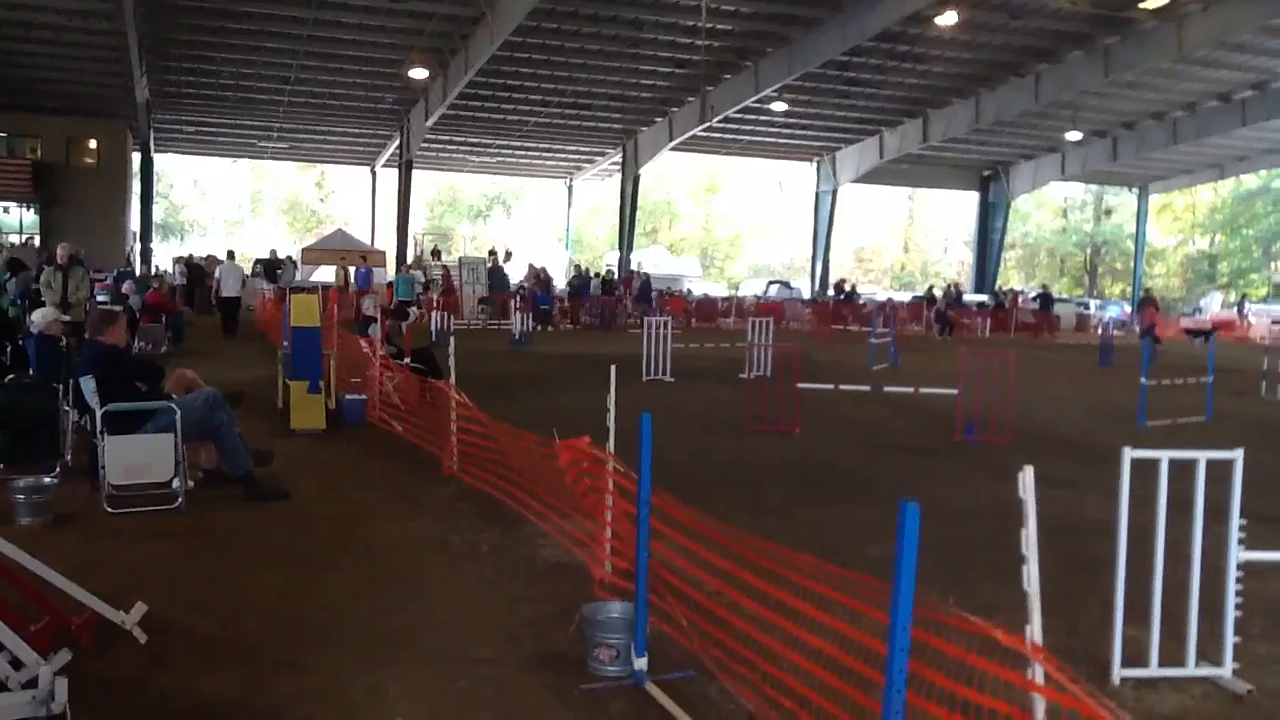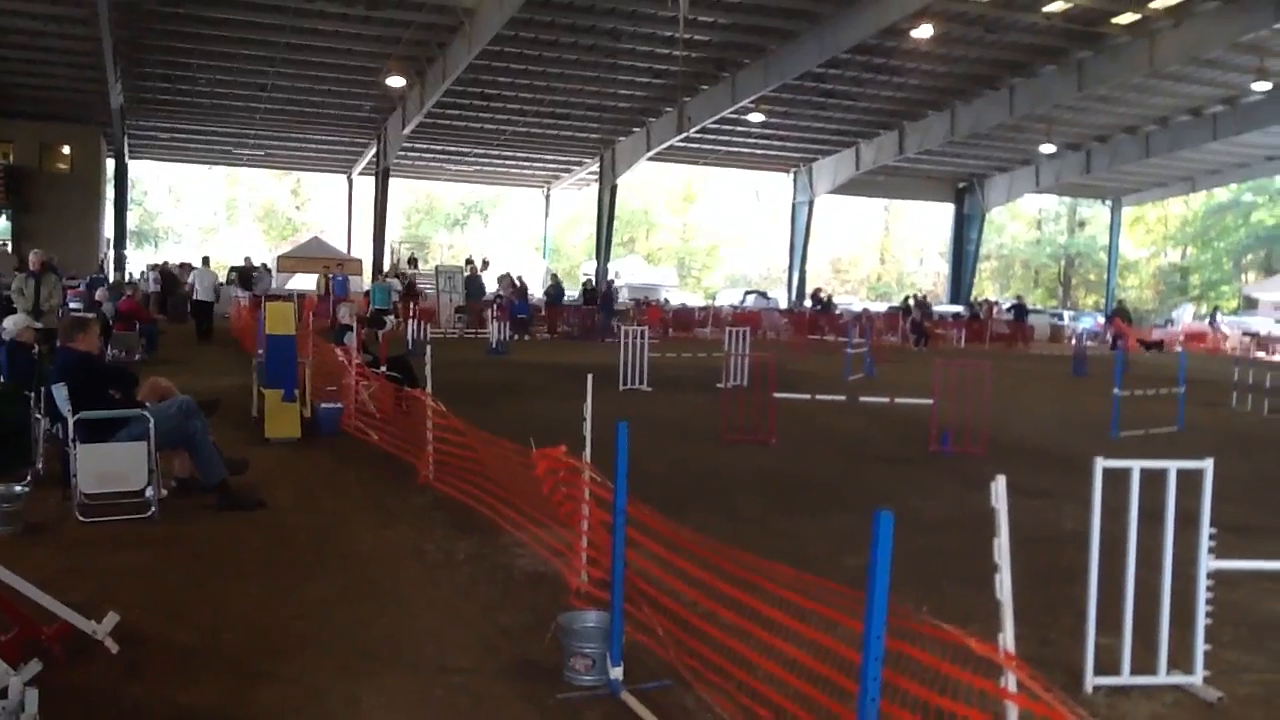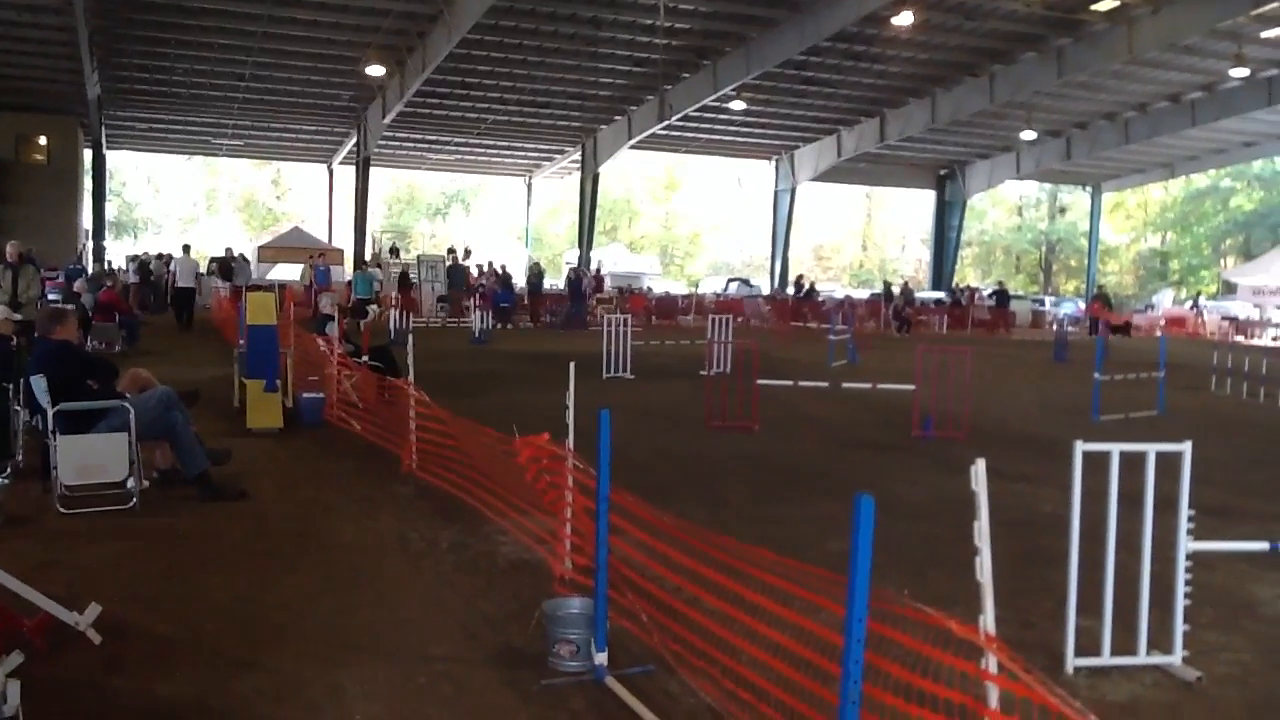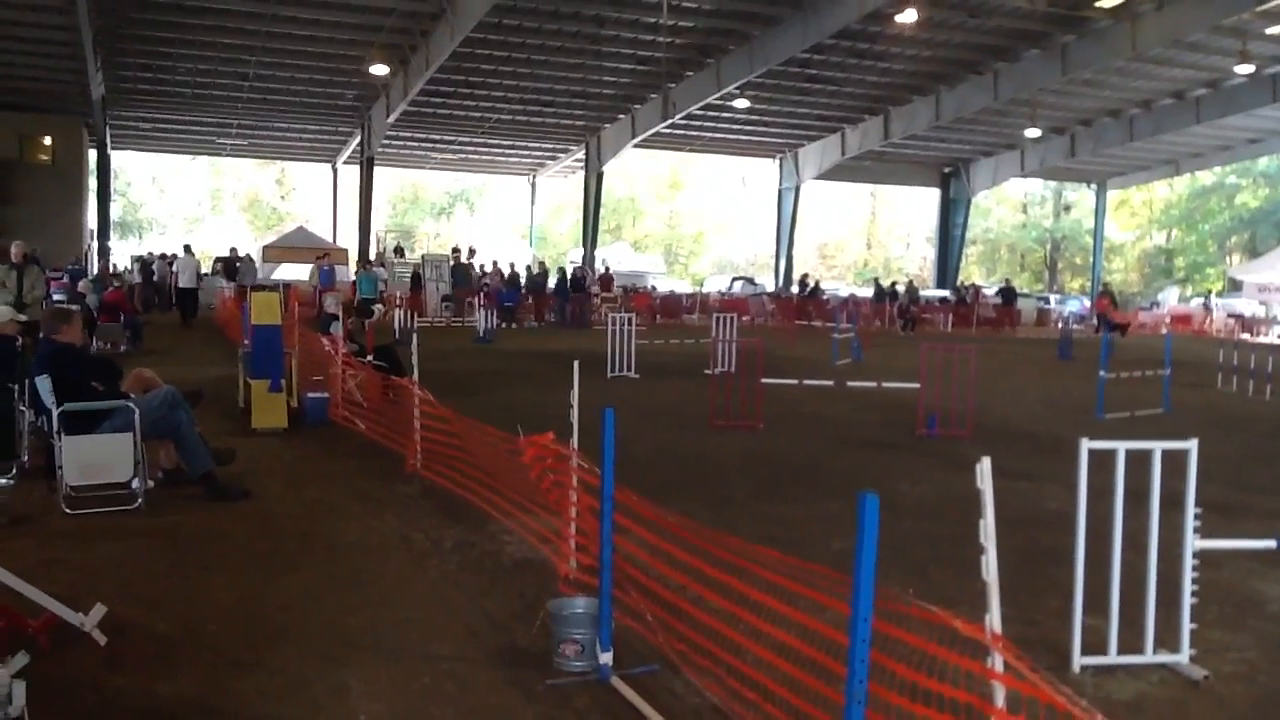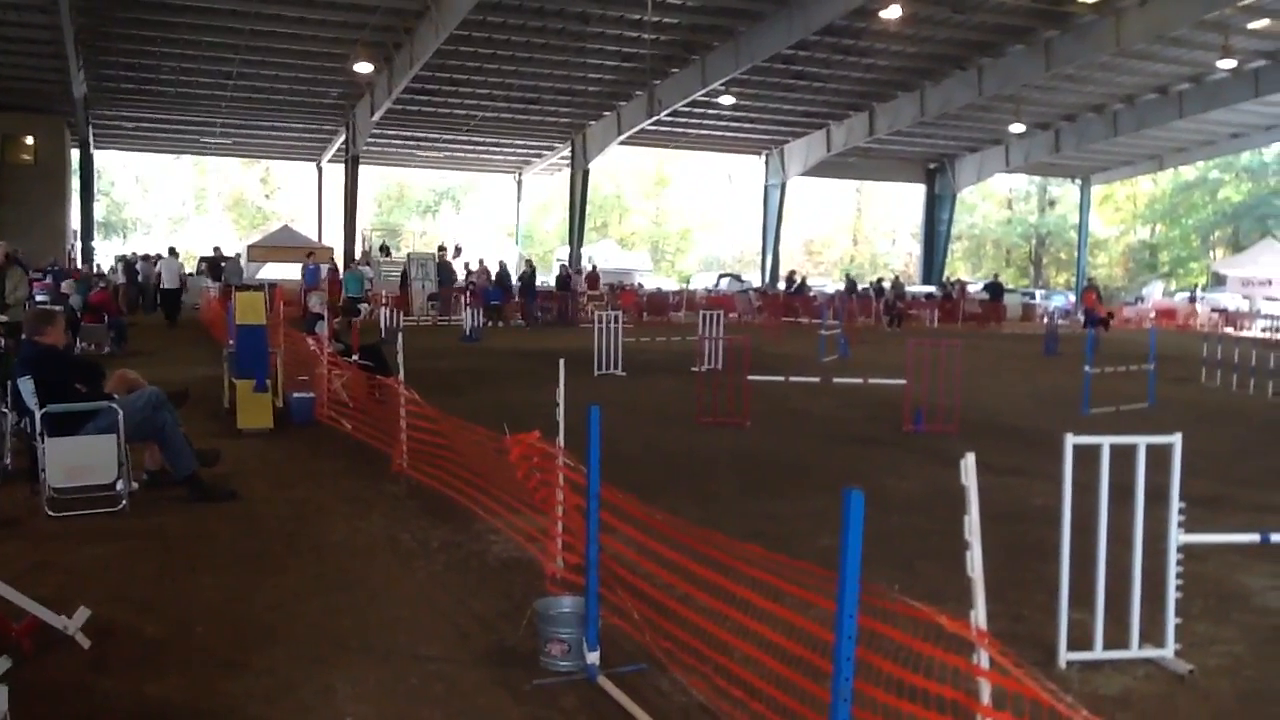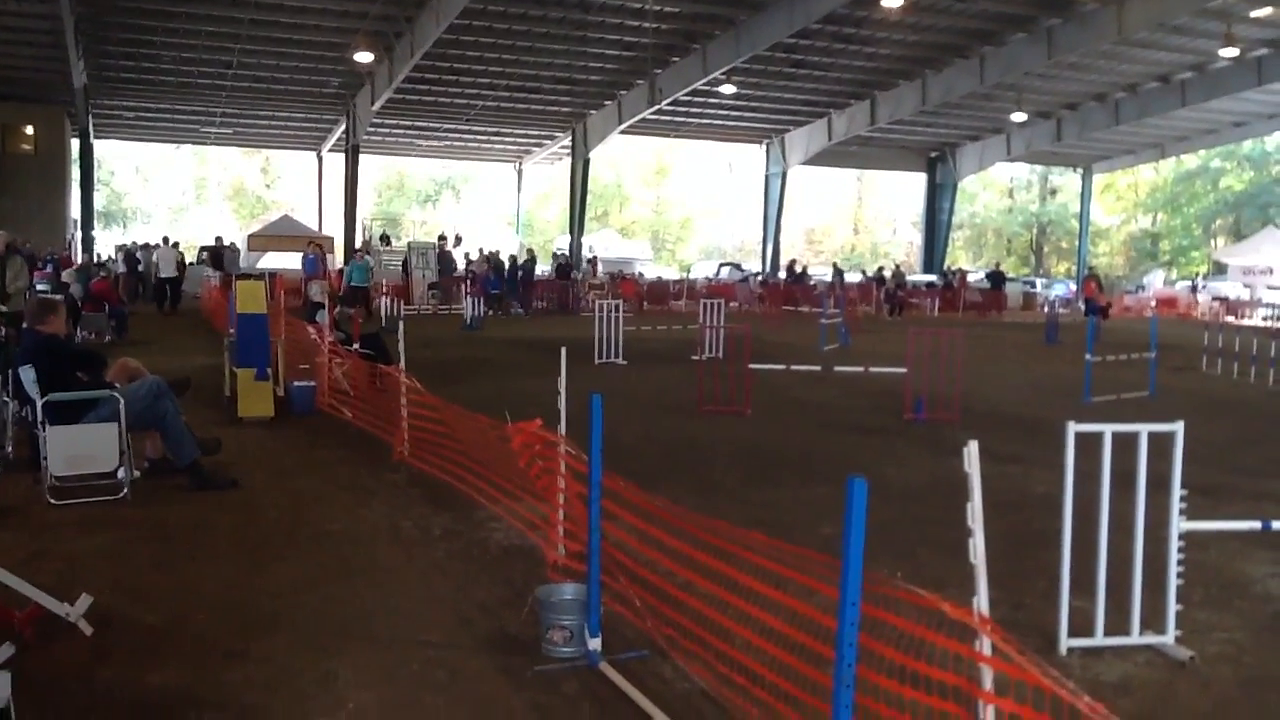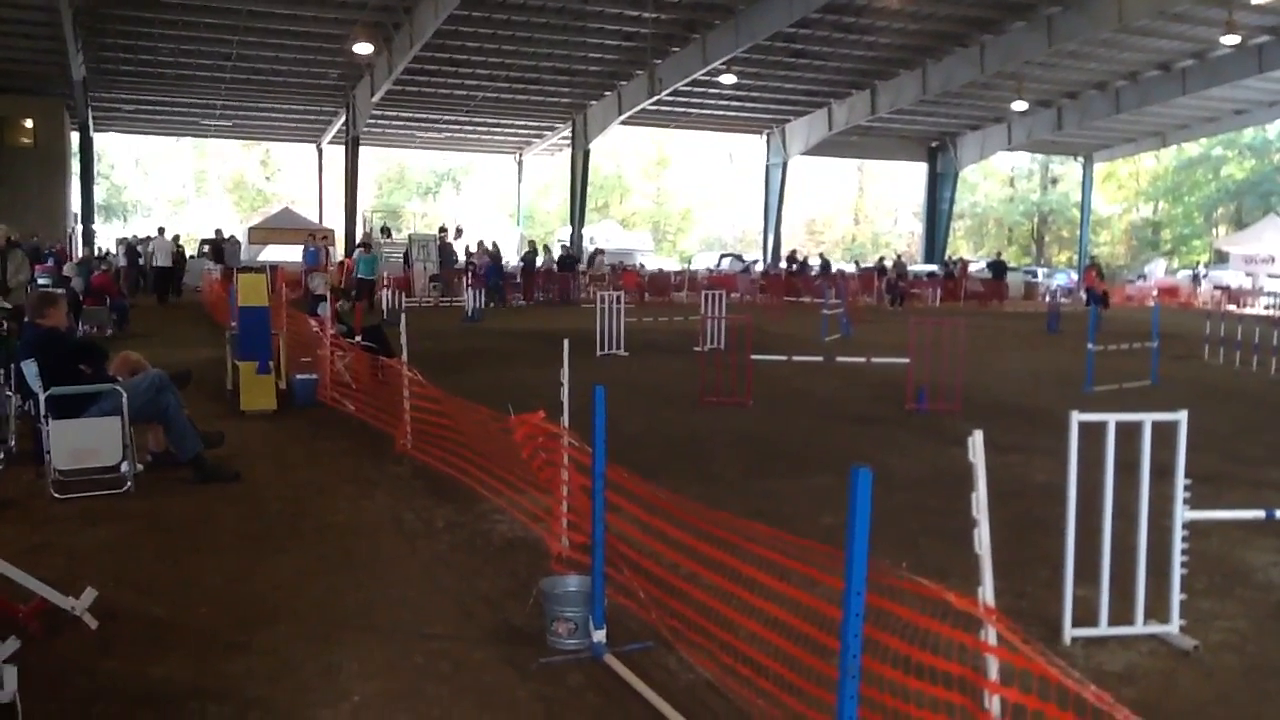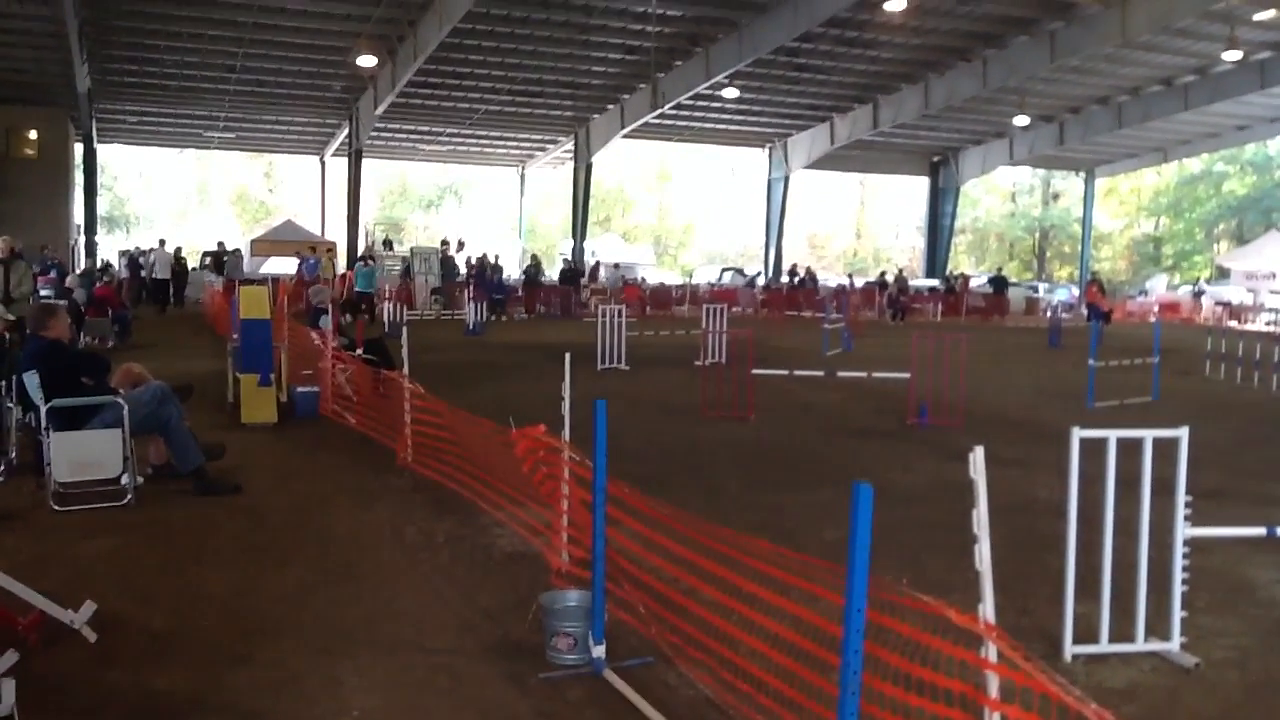
dt=0.4s
person 1, frame 1
left shoulder: (91, 354)
right shoulder: (108, 355)
right elbow: (155, 373)
left hip: (131, 424)
right hip: (141, 425)
left knee: (218, 419)
right knee: (211, 397)
left ankle: (249, 481)
right ankle: (244, 455)
person 1, frame 2
left shoulder: (63, 361)
right shoulder: (80, 361)
right elbow: (129, 380)
left hip: (103, 432)
right hip: (115, 434)
left knee: (192, 427)
right knee: (186, 405)
left ankle: (223, 491)
right ankle: (218, 461)
person 1, frame 3
left shoulder: (41, 352)
right shoulder: (60, 350)
right elbow: (109, 371)
left hip: (82, 424)
right hip: (95, 425)
left knee: (172, 418)
right knee: (166, 396)
left ankle: (205, 483)
right ankle: (200, 452)
person 1, frame 4
left shoulder: (46, 353)
right shoulder: (63, 353)
right elbow: (113, 372)
left hip: (87, 424)
right hip: (99, 425)
left knee: (176, 417)
right knee: (170, 395)
left ankle: (210, 482)
right ankle: (204, 452)
person 1, frame 5
left shoulder: (29, 354)
right shoulder: (46, 355)
right elbow: (94, 373)
left hip: (71, 426)
right hip: (82, 427)
left knee: (160, 417)
right knee: (154, 397)
person 1, frame 6
left shoulder: (30, 343)
right shoulder: (48, 344)
right elbow: (96, 362)
left hip: (70, 414)
right hip: (84, 415)
left knee: (160, 405)
right knee: (156, 386)
person 1, frame 7
left shoulder: (32, 337)
right shoulder: (49, 338)
right elbow: (97, 355)
left hip: (72, 408)
right hip: (85, 409)
left knee: (162, 398)
right knee: (158, 379)
person 1, frame 8
left shoulder: (34, 349)
right shoulder: (51, 350)
right elbow: (101, 366)
left hip: (73, 421)
right hip: (87, 421)
left knee: (164, 410)
right knee: (160, 392)
